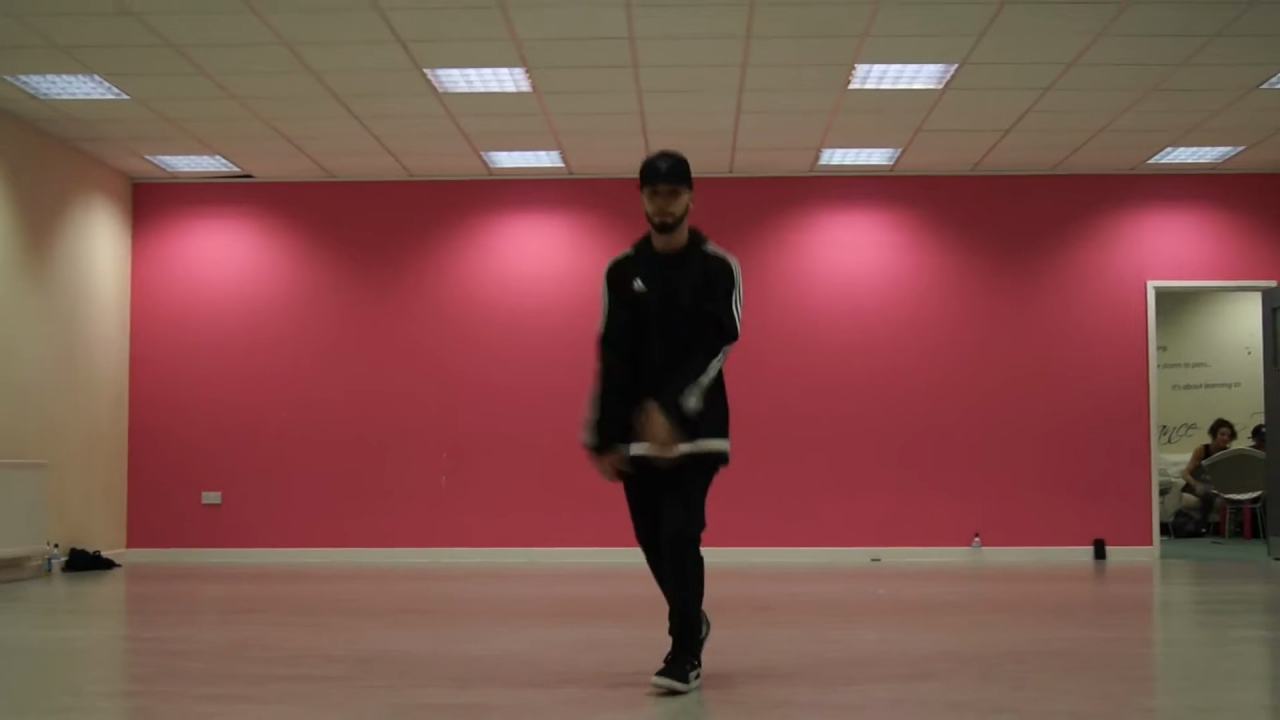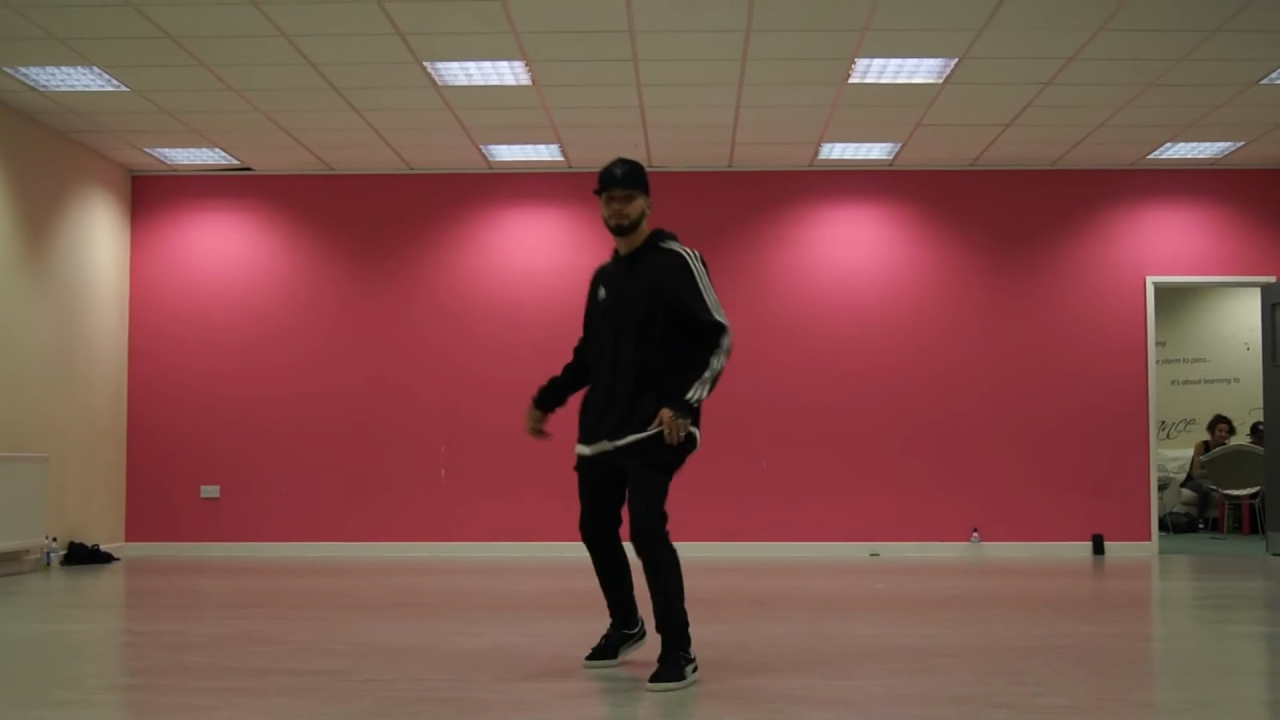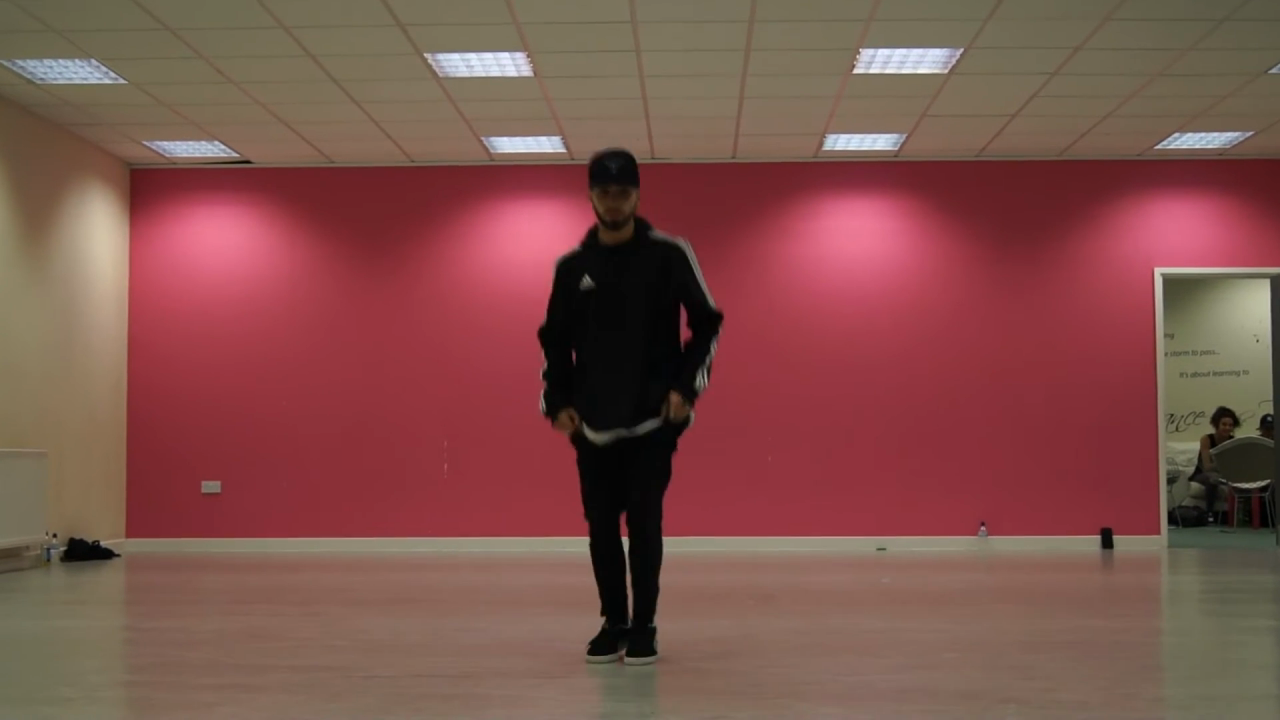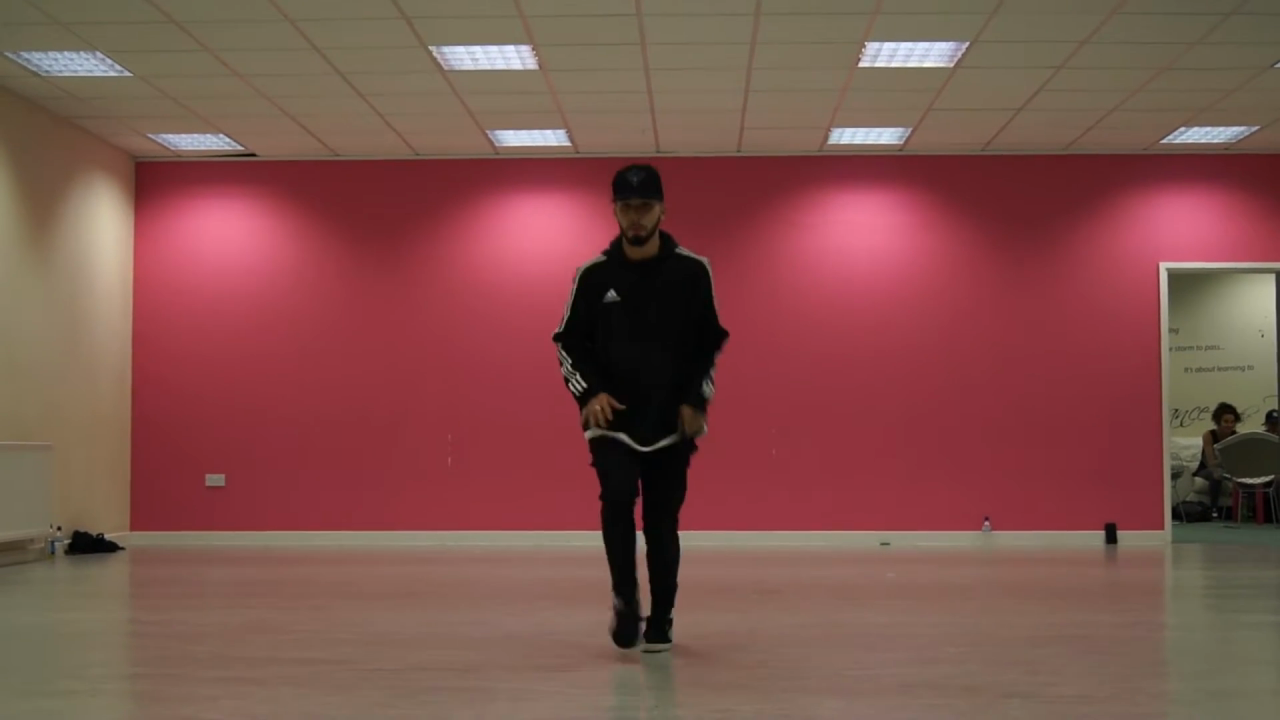
dt=0.5s
person 1, frame 1
left shoulder: (718, 266)
right shoulder: (623, 270)
left elbow: (718, 348)
right elbow: (612, 358)
left wrist: (674, 409)
right wrist: (602, 436)
left hip: (696, 431)
right hip: (639, 434)
left knee: (680, 536)
right knee: (654, 539)
left ankle: (686, 653)
right ankle: (693, 622)
person 1, frame 2
left shoulder: (678, 261)
right shoulder: (603, 277)
left elbow: (716, 339)
left wrist: (684, 402)
right wrist: (545, 399)
left hip: (656, 426)
right hip: (601, 428)
left knee: (647, 530)
right knee: (595, 529)
left ankle: (678, 652)
right ankle: (626, 624)
person 1, frame 3
left shoulder: (671, 255)
right shoulder: (572, 266)
left elbow: (707, 324)
right elbow: (554, 341)
left wrist: (686, 387)
right wrist: (557, 404)
left hip: (654, 417)
right hip: (593, 421)
left knee: (644, 520)
right knee: (602, 522)
left ankle: (642, 626)
right ankle: (614, 623)
person 1, frame 4
left shoulder: (691, 271)
right shoulder: (593, 275)
left elbow: (709, 341)
right elbow: (567, 343)
left wrist: (697, 398)
right wrist: (588, 392)
left hip: (670, 426)
right hip: (613, 421)
left knee: (662, 523)
right knee: (617, 504)
left ankle: (661, 617)
right ankle: (626, 606)
